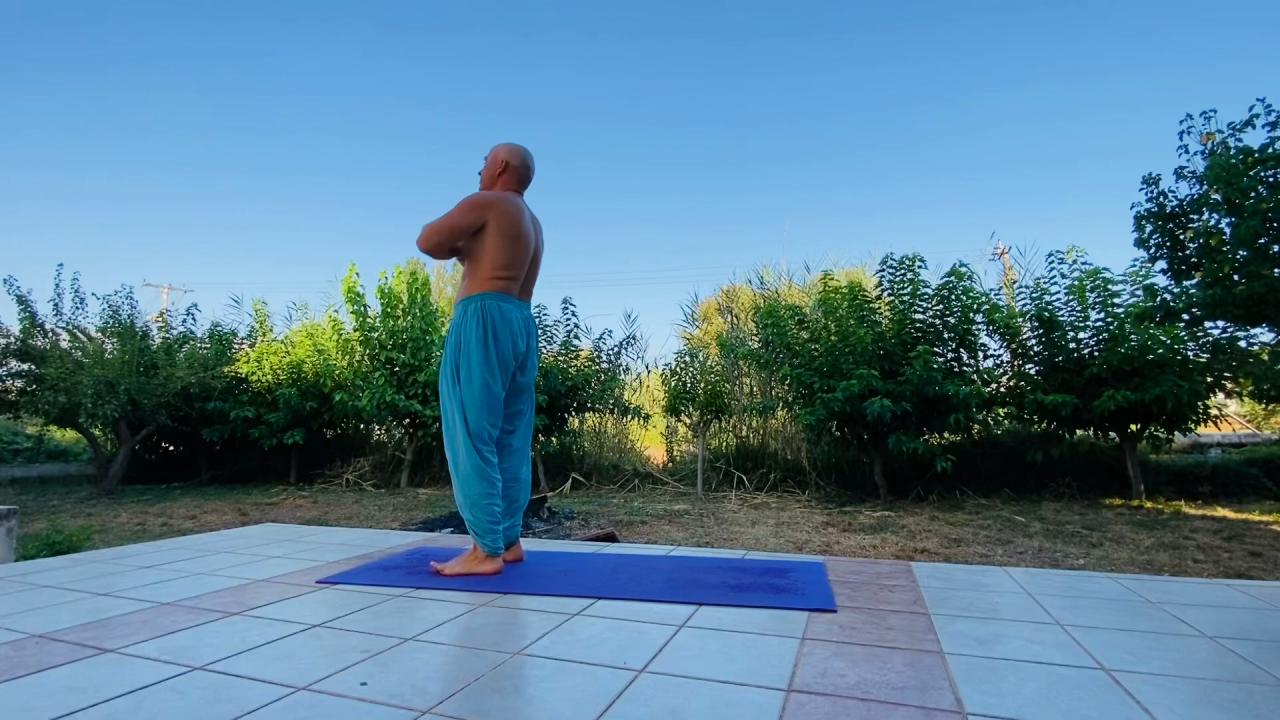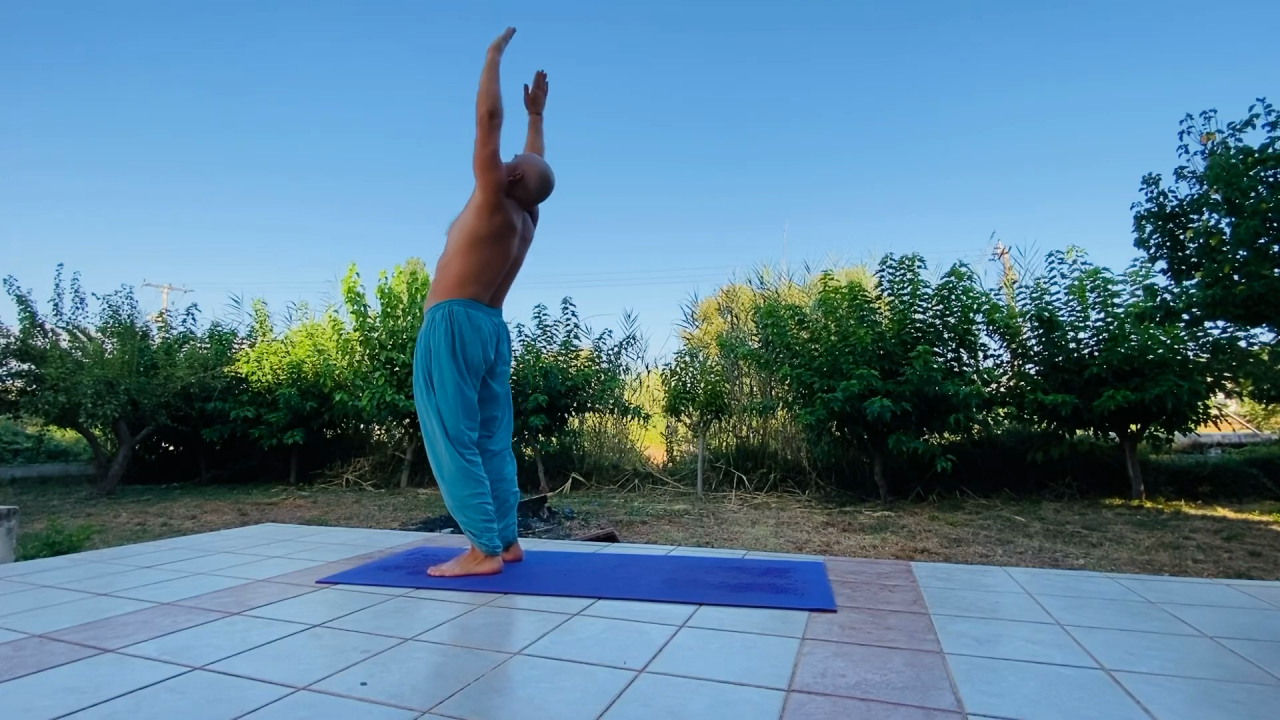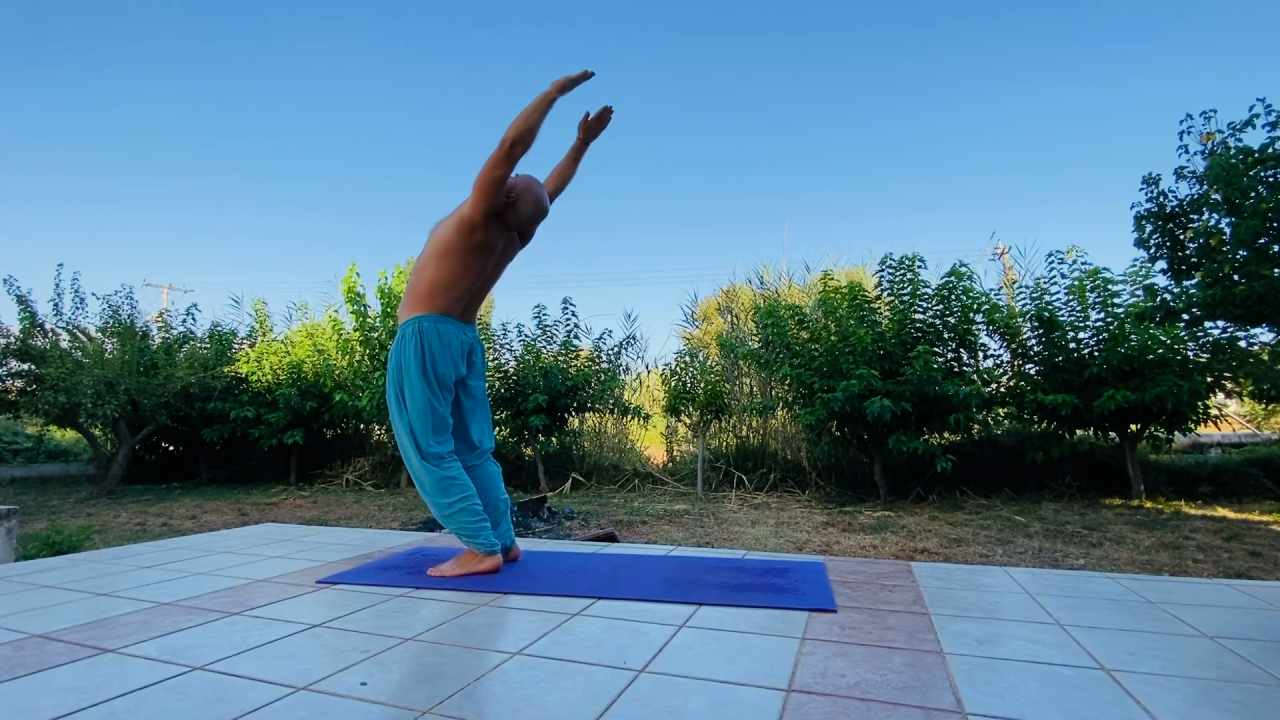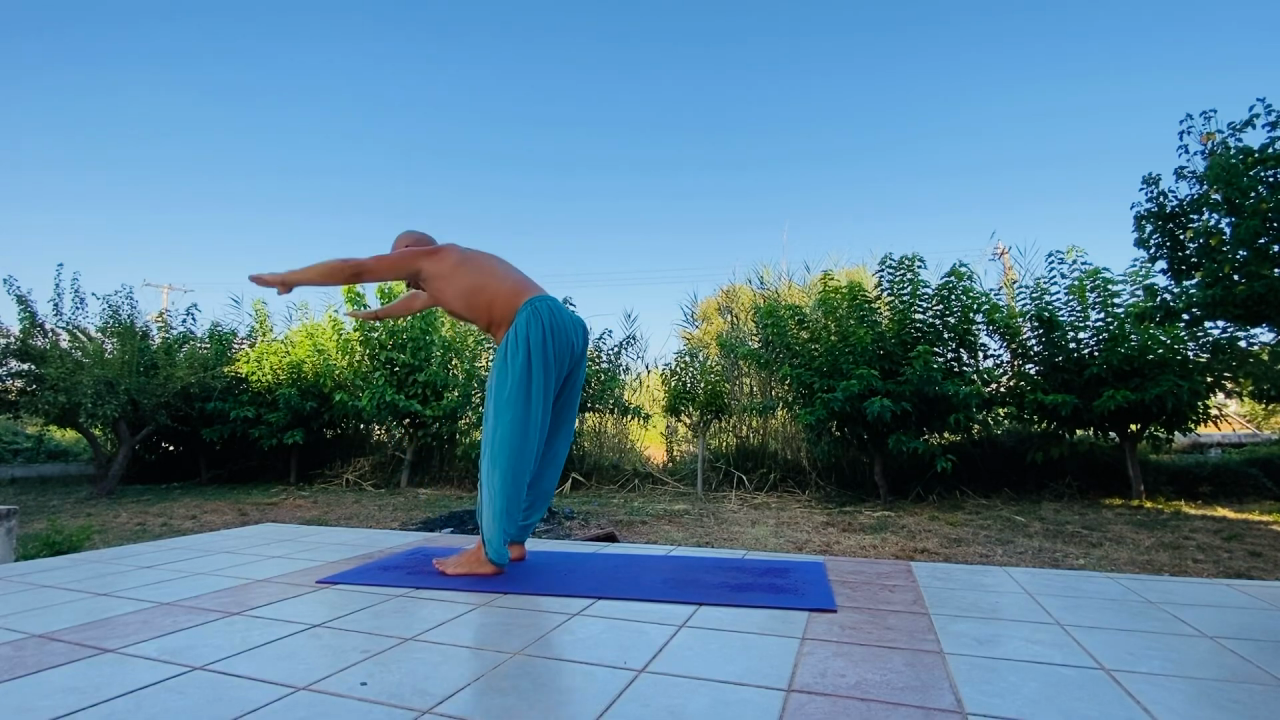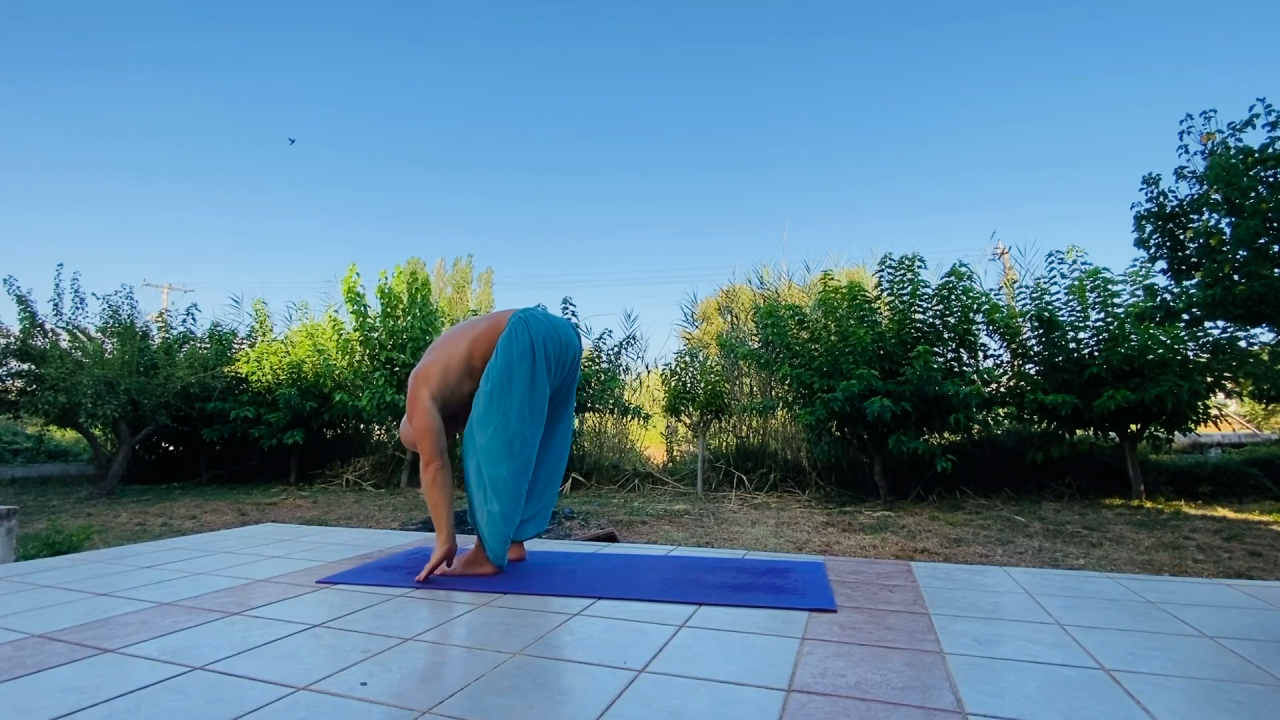
dt=1s
person 1, frame 1
left shoulder: (488, 202)
right shoulder: (530, 222)
left elbow: (428, 240)
left wrist: (449, 246)
right wrist: (464, 245)
left hip: (483, 321)
right hip: (521, 325)
left knee: (471, 437)
right knee: (509, 440)
left ankle: (486, 550)
right ankle: (508, 541)
person 1, frame 2
left shoulder: (494, 203)
right shoulder: (527, 218)
left elbow: (487, 119)
right elbow: (537, 166)
left wrist: (492, 56)
right wrist: (536, 114)
left hip: (453, 326)
right hip: (491, 330)
left knee: (453, 441)
right knee: (491, 442)
left ankle: (484, 550)
right ankle: (506, 541)
person 1, frame 3
left shoulder: (480, 219)
right shoulder: (516, 235)
left elbow: (510, 146)
right elbow: (552, 189)
left wrist: (553, 92)
right wrist: (581, 143)
left hip: (424, 340)
right hip: (462, 342)
left knee: (429, 450)
right knee: (470, 449)
left ankle: (482, 548)
right ankle: (502, 541)
person 1, frame 4
left shoulder: (427, 256)
right shoulder: (456, 269)
left elbow: (351, 269)
right elbow: (420, 299)
left wrist: (288, 279)
right wrist: (378, 313)
left hip: (534, 332)
right hip: (567, 328)
left knee: (507, 442)
right knee: (538, 443)
left ankle: (489, 553)
right ankle: (512, 539)
person 1, frame 5
left shoulder: (422, 392)
right shoulder: (454, 386)
left elbow: (434, 466)
right elbow: (489, 445)
left wrist: (445, 542)
right wrist: (488, 520)
left hip: (527, 339)
right hip: (562, 334)
left knee: (494, 447)
right knee: (538, 449)
left ankle: (488, 553)
right ankle: (511, 540)
